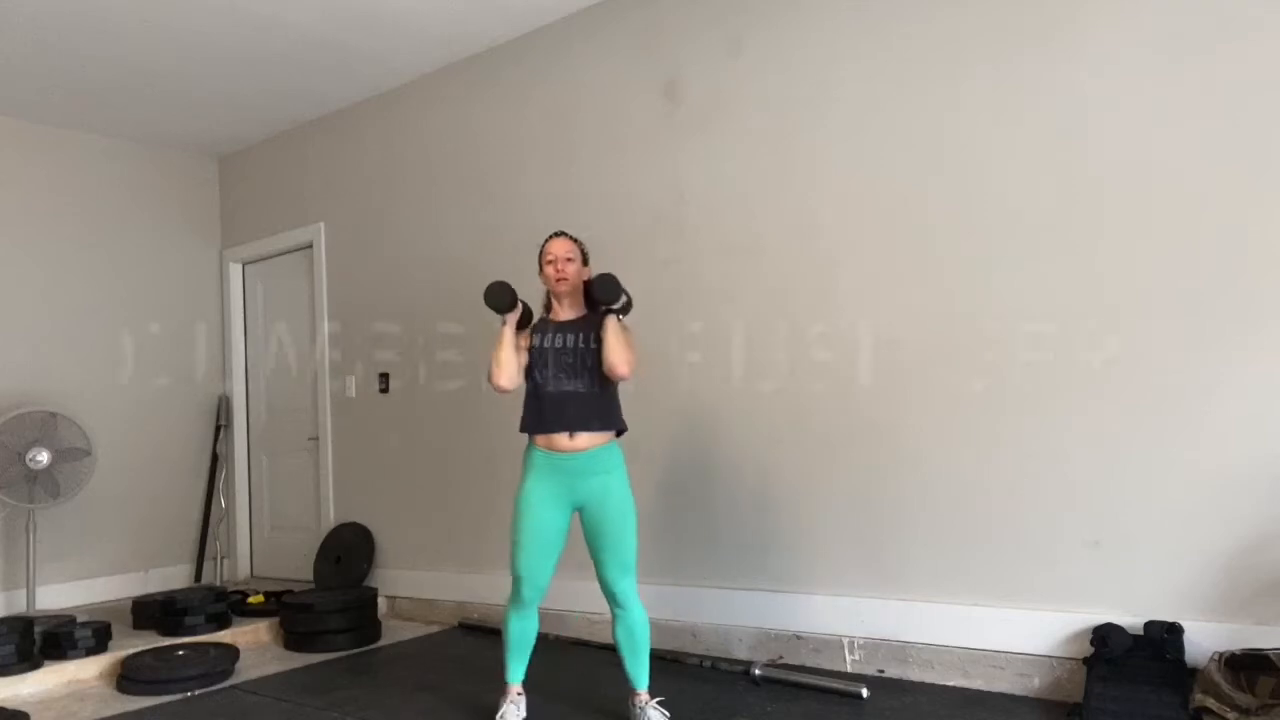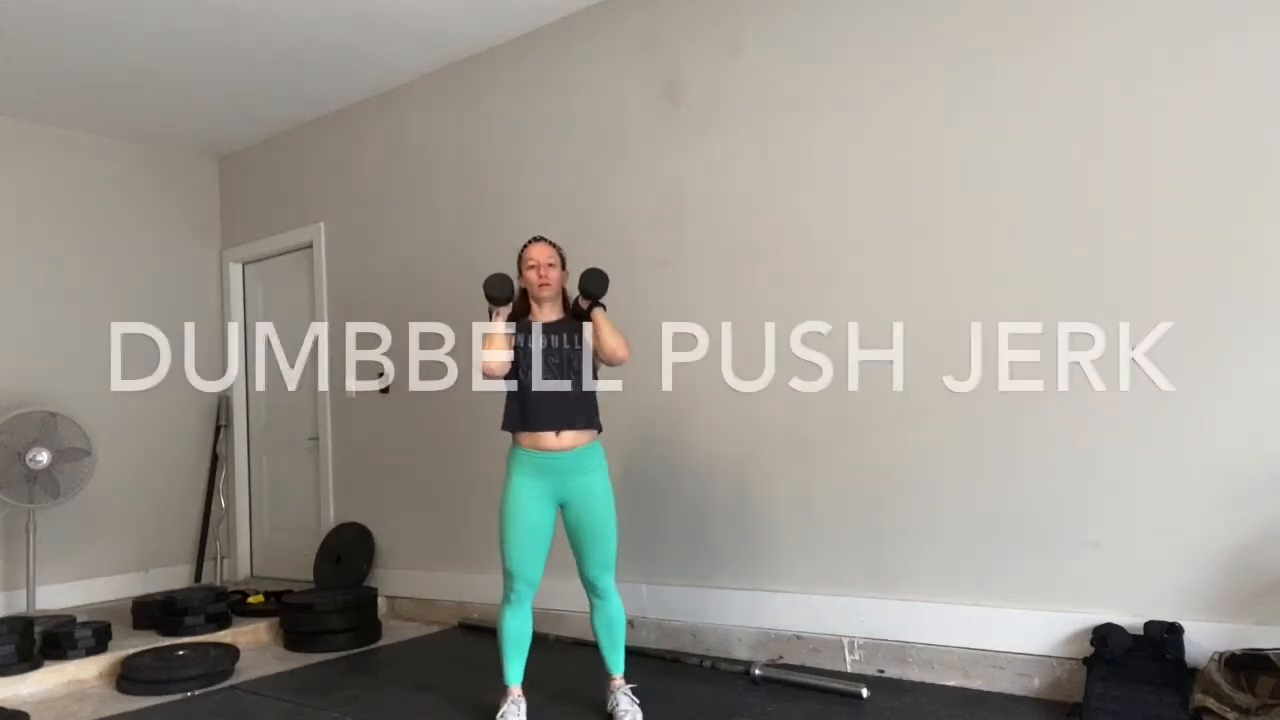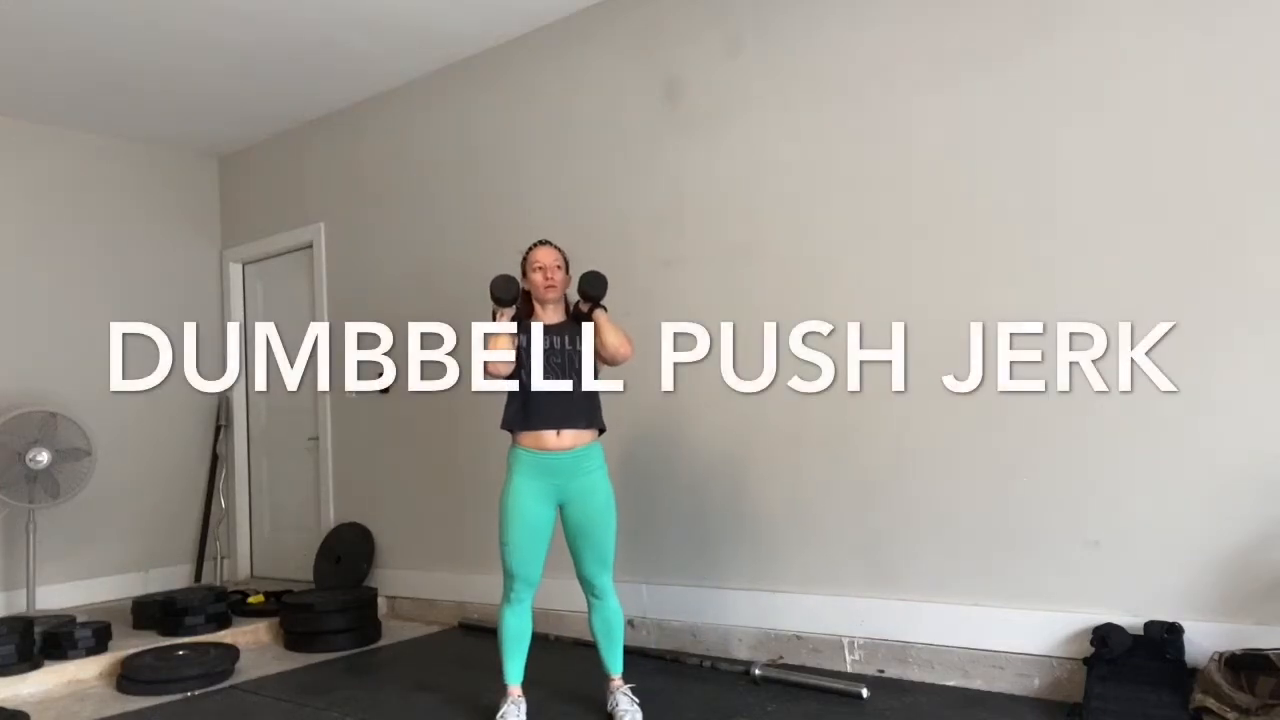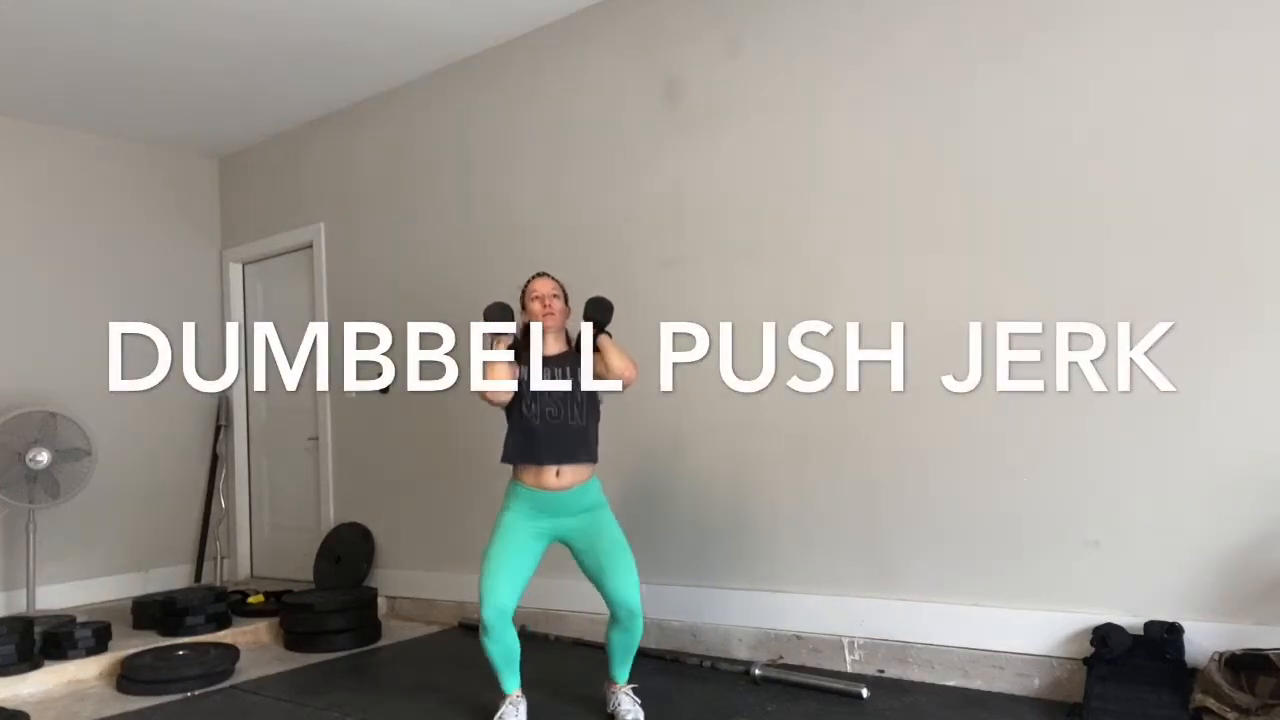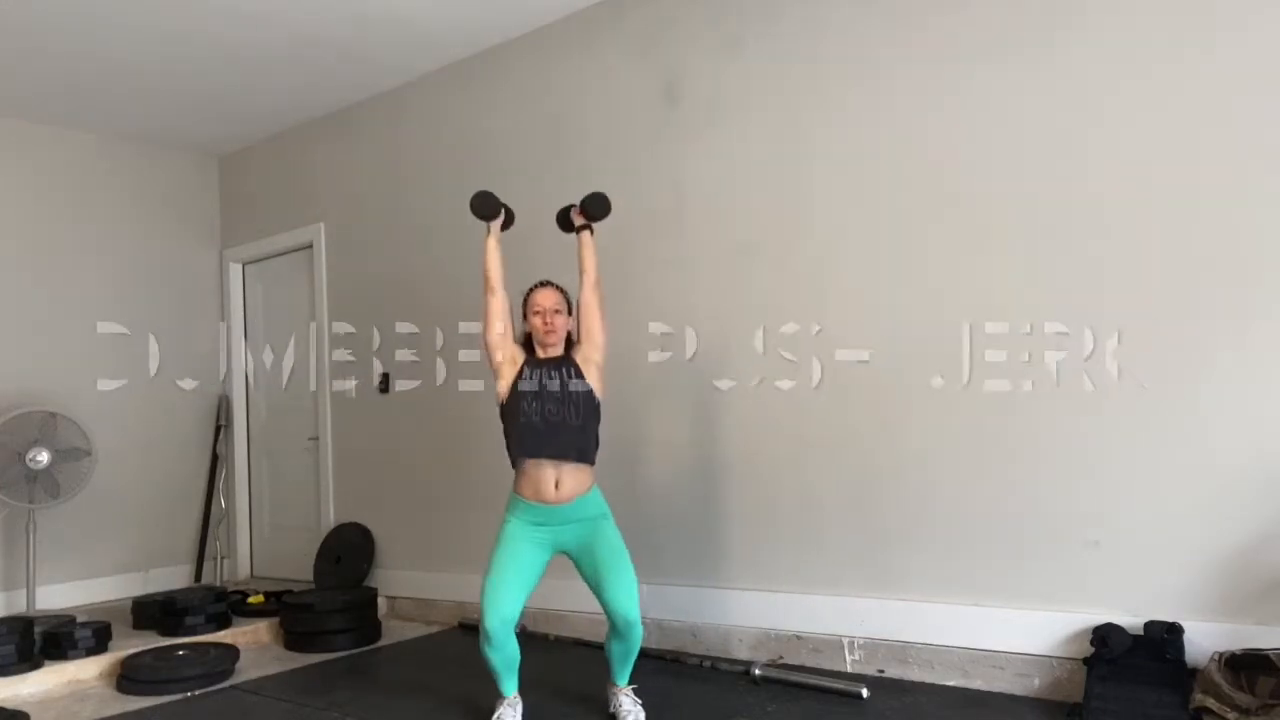
dt=0.7s
person 1, frame 1
left shoulder: (606, 325)
right shoulder: (531, 335)
left elbow: (621, 369)
right elbow: (502, 381)
left wrist: (609, 314)
right wrist: (509, 324)
left hip: (602, 467)
right hip: (543, 471)
left knee: (622, 591)
right knee: (526, 592)
person 1, frame 2
left shoulder: (583, 328)
right shoulder: (513, 330)
left elbow: (618, 354)
right elbow: (492, 367)
left wrist: (594, 308)
right wrist: (499, 315)
left hip: (585, 466)
right hip: (529, 470)
left knee: (601, 583)
right knee: (518, 587)
person 1, frame 3
left shoulder: (585, 330)
right shoulder: (515, 331)
left elbow: (621, 352)
right elbow: (496, 367)
left wrist: (595, 309)
right wrist: (503, 316)
left hip: (585, 467)
right hip: (529, 469)
left knee: (599, 583)
right knee: (519, 587)
person 1, frame 4
left shoulder: (589, 361)
right shoulder: (515, 362)
left elbow: (626, 375)
right elbow: (495, 393)
left wrist: (600, 335)
right wrist: (502, 341)
left hip: (586, 505)
right hip: (526, 507)
left knee: (628, 603)
right knee: (493, 611)
person 1, frame 5
left shoulder: (585, 363)
right shoulder: (512, 366)
left elbow: (591, 286)
right elbow: (494, 292)
left wrist: (584, 229)
right wrist: (494, 230)
left hip: (587, 515)
right hip: (526, 520)
left knee: (627, 615)
right knee: (495, 622)
